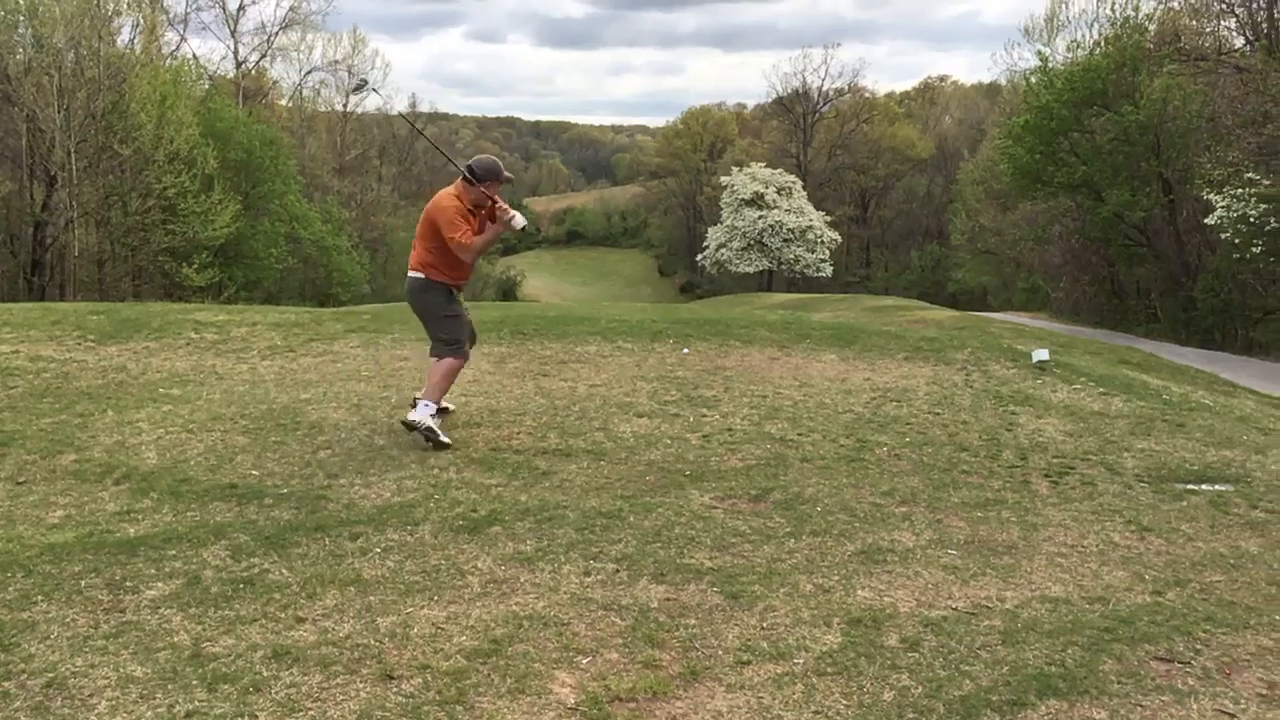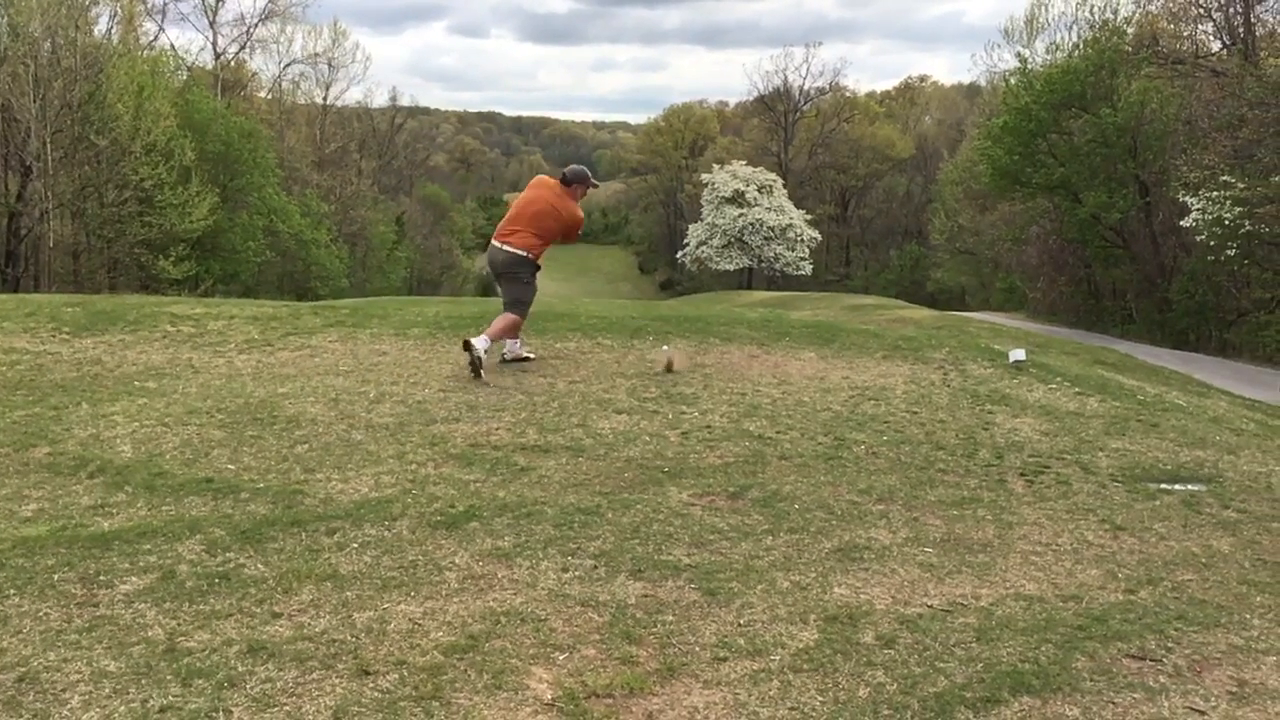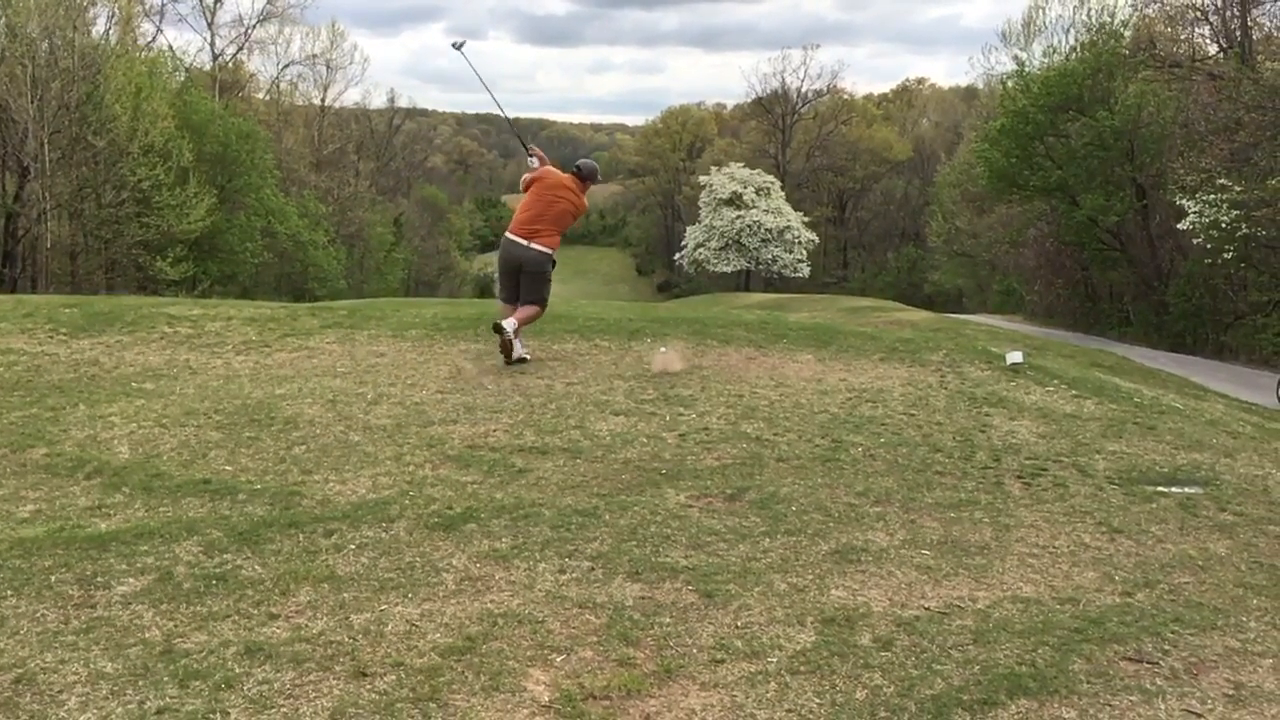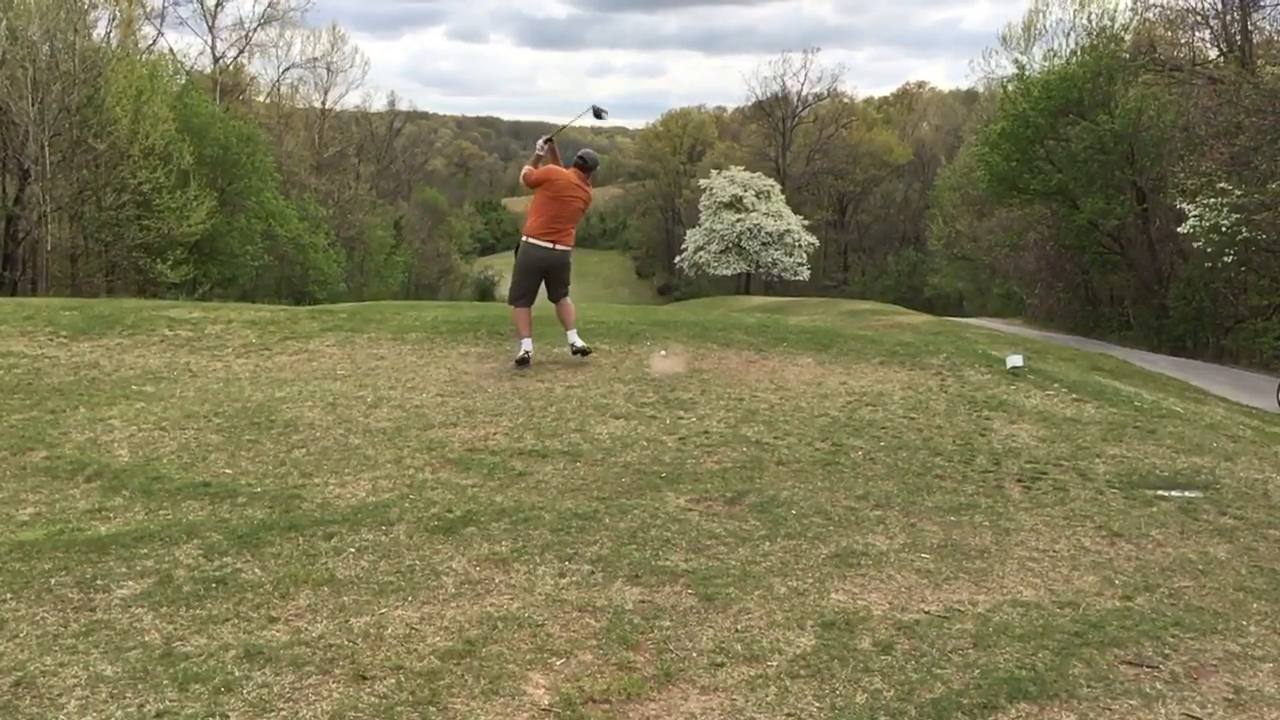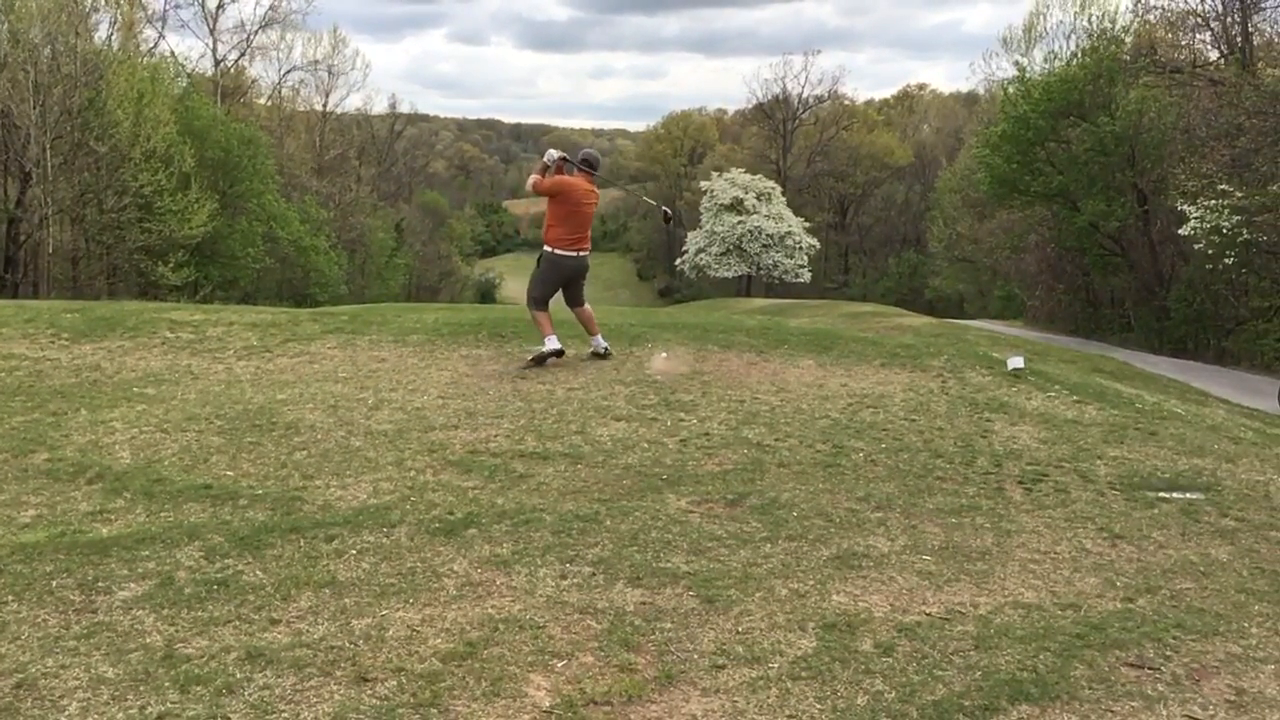
dt=1s
person 1, frame 1
left shoulder: (481, 201)
right shoulder: (448, 205)
left elbow: (509, 216)
right elbow: (469, 253)
left wrist: (510, 217)
right wrist: (498, 228)
left hip: (438, 287)
right hip: (431, 288)
left knee: (462, 339)
right knee: (455, 351)
left ankle: (428, 399)
right ankle: (423, 415)
person 1, frame 2
left shoulder: (539, 182)
right shoulder: (574, 215)
right elbow: (567, 239)
left hip: (495, 250)
right hip: (518, 259)
left knee: (518, 299)
right knee: (515, 311)
left ankle: (513, 348)
right ankle: (480, 344)
person 1, frame 3
left shoulder: (548, 174)
right shoulder: (581, 204)
left elbow: (525, 184)
left wrist: (539, 164)
right wrist: (543, 160)
left hip: (511, 243)
right hip: (538, 254)
left knee: (510, 299)
right knee: (535, 305)
left ankle: (514, 349)
right ankle: (509, 324)
person 1, frame 4
left shoulder: (552, 173)
right shoulder: (586, 193)
left elbow: (525, 176)
left wrist: (539, 153)
right wrist: (553, 151)
left hip: (532, 248)
right hip: (561, 253)
left knee: (521, 300)
right knee: (561, 296)
left ankle: (525, 347)
right ankle: (574, 338)
person 1, frame 5
left shoulder: (565, 184)
right shoulder: (593, 193)
left elbow: (532, 185)
left wrist: (546, 162)
right wrist: (558, 167)
left hip: (556, 257)
right hip: (580, 258)
left knee: (536, 301)
right knee: (577, 302)
left ankle: (551, 343)
right ankle: (599, 344)
